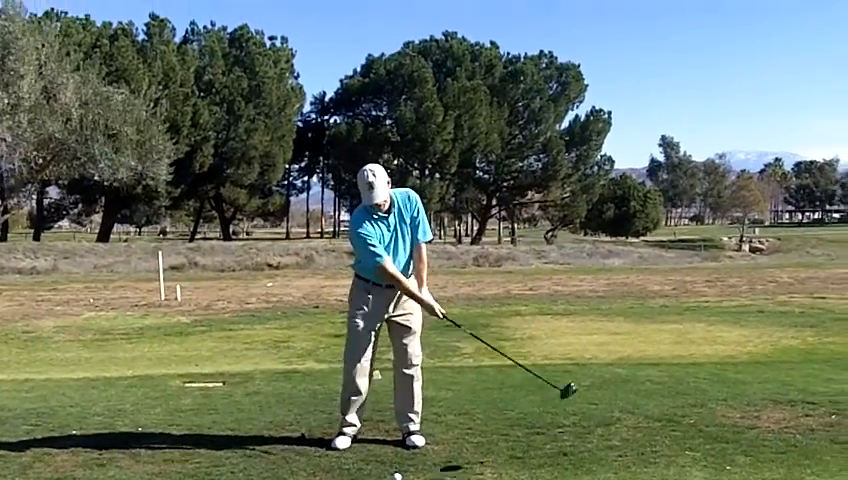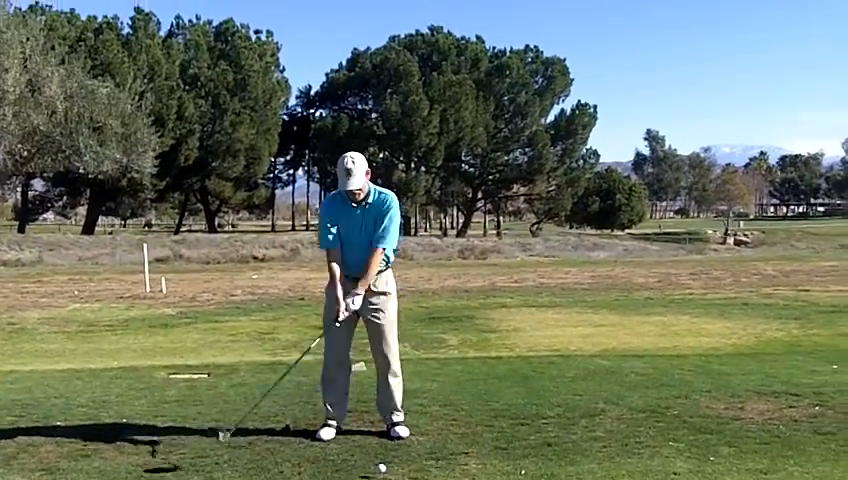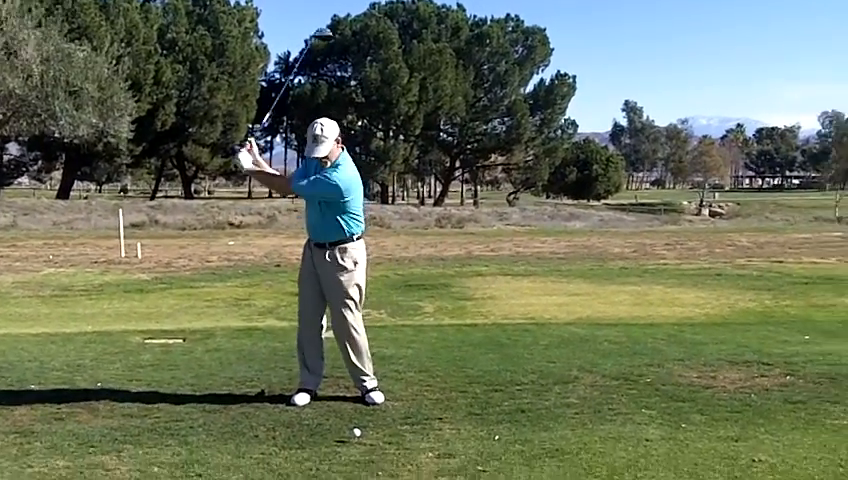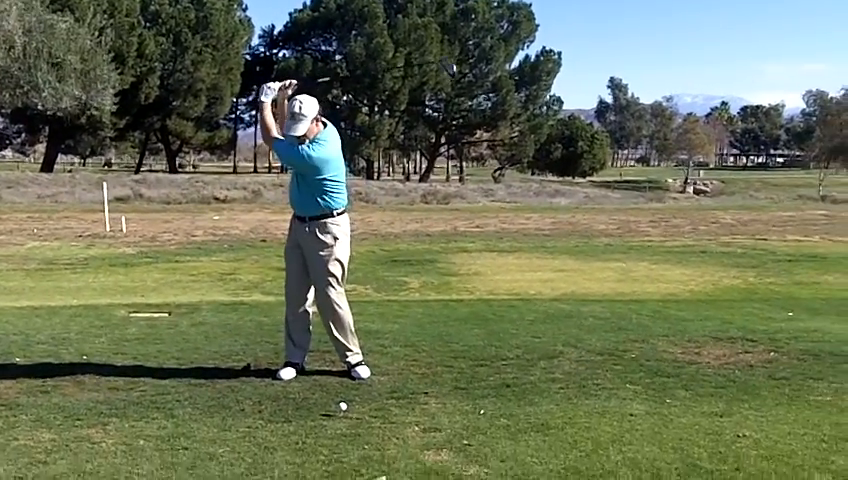
dt=0.4s
person 1, frame 1
left shoulder: (410, 200)
right shoulder: (360, 222)
left elbow: (419, 248)
right elbow: (386, 269)
left wrist: (423, 289)
right wrist: (421, 299)
left hip: (405, 291)
right hip: (368, 292)
left knee: (409, 361)
right knee: (358, 361)
left ankle: (410, 426)
right ankle: (348, 426)
person 1, frame 2
left shoulder: (387, 202)
right shoulder: (331, 204)
left elbow: (378, 253)
right elbow: (333, 254)
left wrist: (360, 292)
right wrist: (338, 296)
left hip: (379, 283)
right hip: (343, 284)
left knee: (386, 354)
right knee: (335, 354)
left ankle: (394, 417)
right ankle: (334, 417)
person 1, frame 3
left shoulder: (338, 178)
right shoulder: (318, 161)
left elbow: (288, 187)
right elbow: (290, 180)
left wrist: (253, 171)
right wrist: (258, 163)
left hip: (343, 254)
right hip: (314, 249)
left knee: (346, 320)
right knee: (309, 320)
left ankle: (367, 383)
right ankle: (308, 384)
person 1, frame 4
left shoulder: (312, 155)
right shoulder: (325, 128)
left elbow: (271, 139)
right elbow: (284, 134)
left wrist: (264, 102)
right wrist: (282, 100)
left hip: (327, 228)
right hip: (300, 224)
left knee: (329, 295)
right knee: (296, 295)
left ankle: (353, 358)
right ankle: (295, 358)
